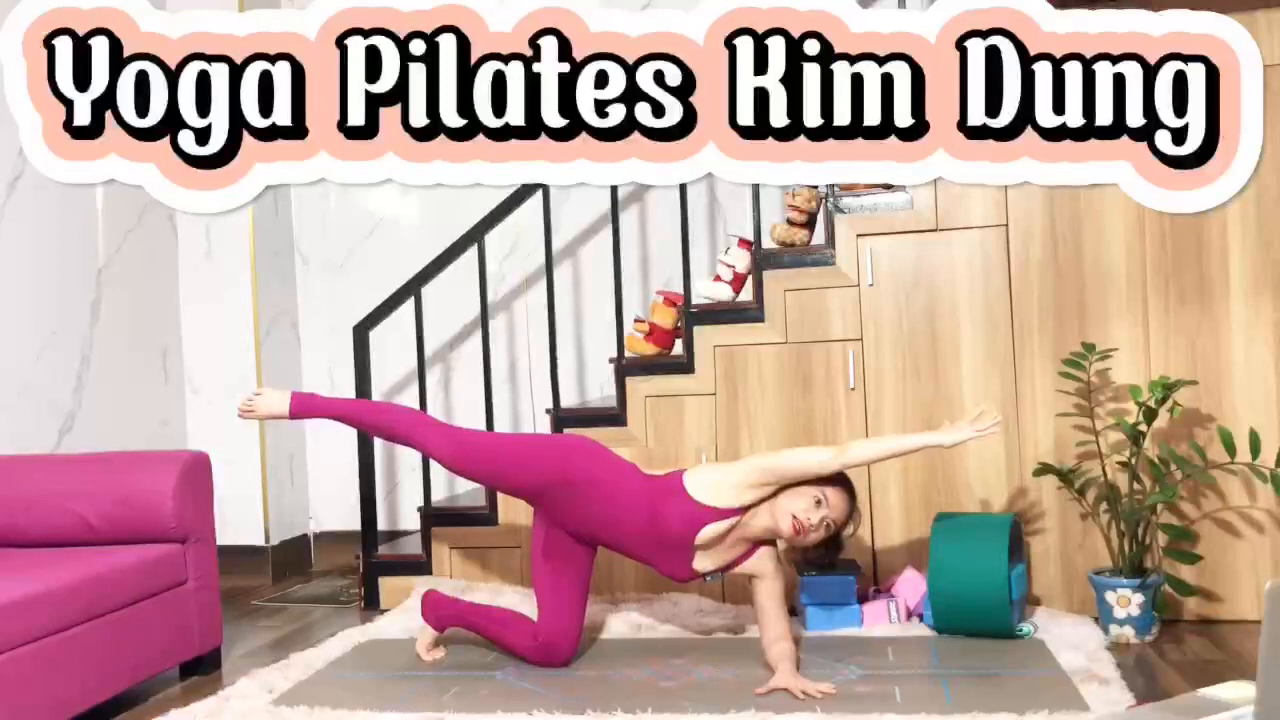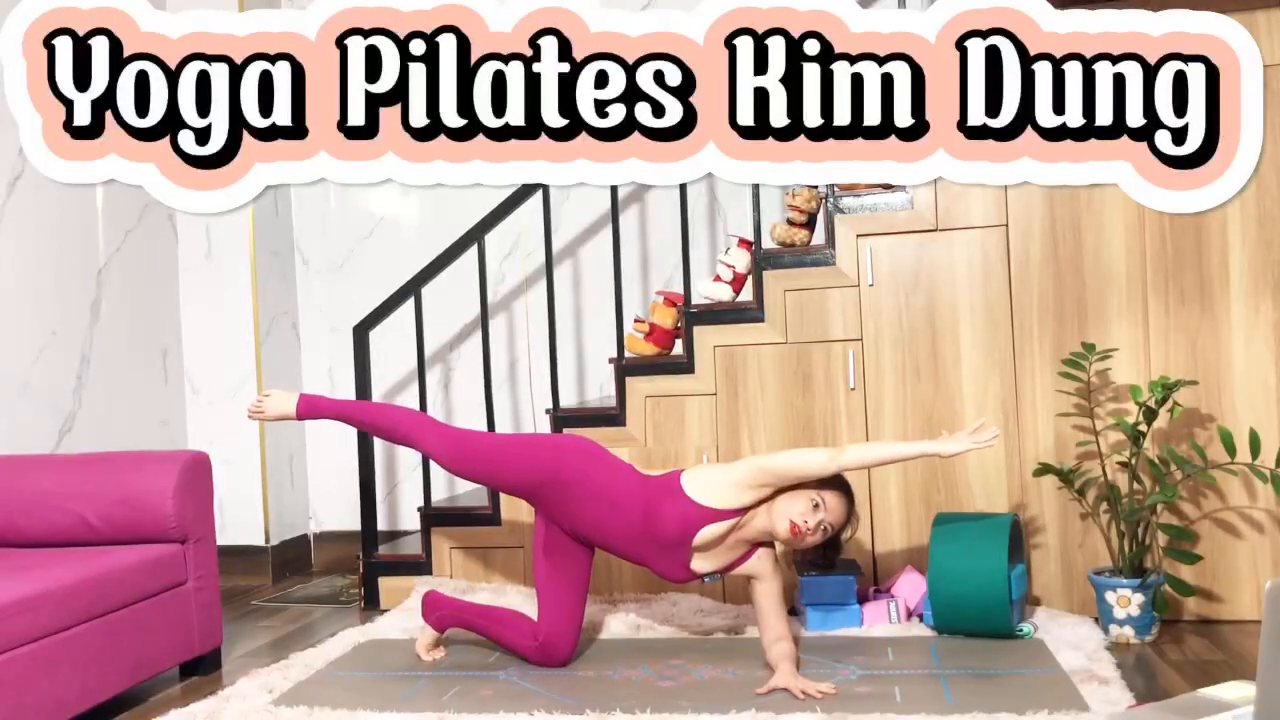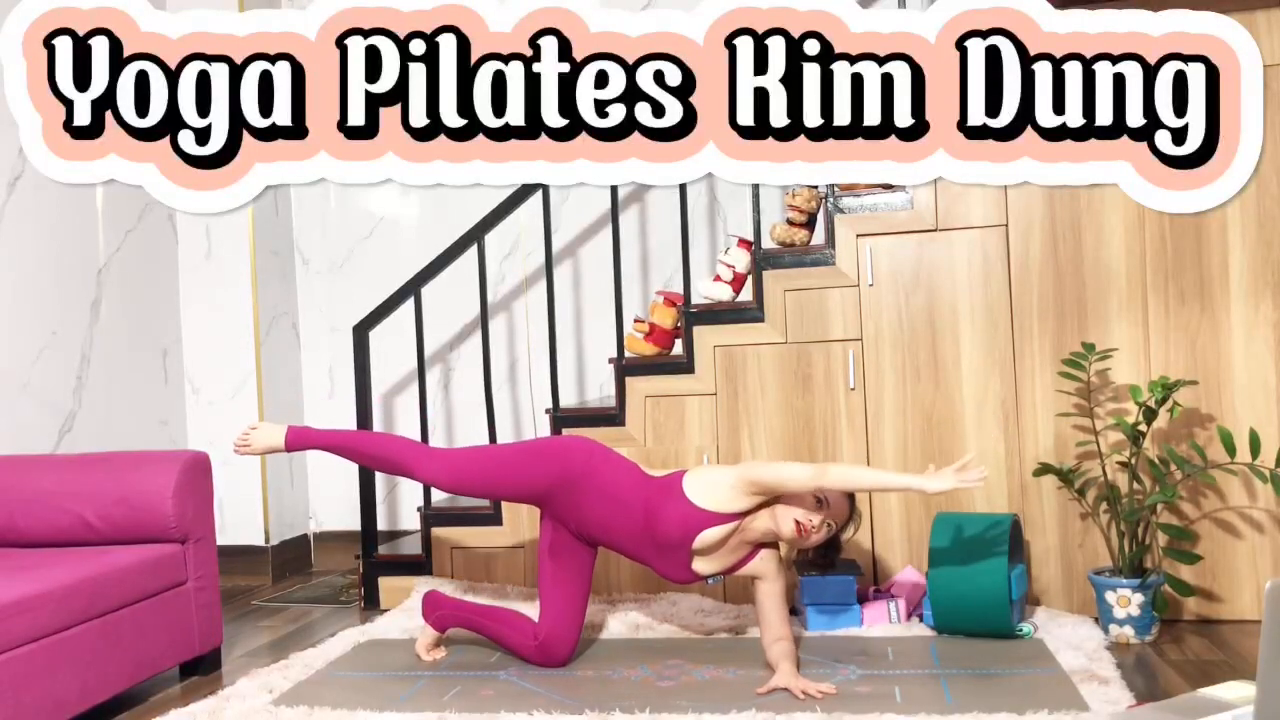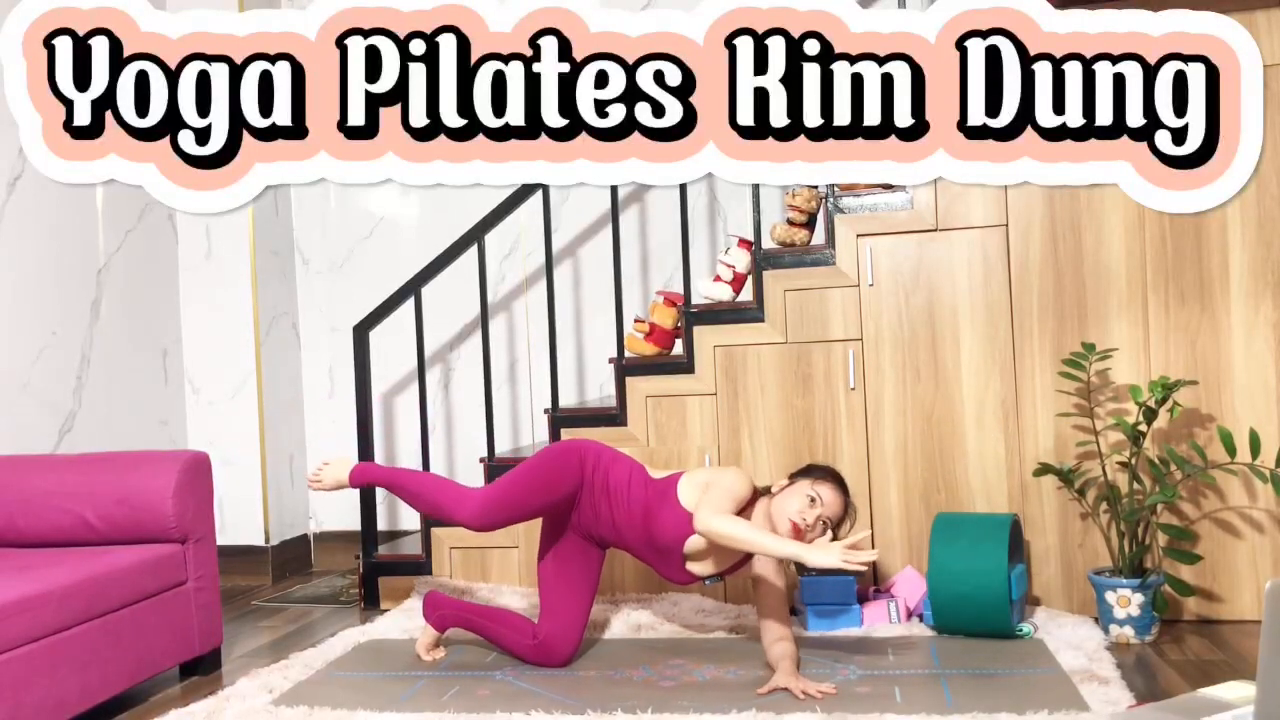
dt=1s
person 1, frame 1
left shoulder: (760, 563)
right shoulder: (750, 479)
left elbow: (775, 631)
right elbow: (840, 454)
left wrist: (786, 671)
right wrist: (935, 437)
left hip: (575, 531)
right hip: (569, 476)
left knee: (554, 649)
right knee: (441, 441)
left ankle: (443, 609)
right ankle: (304, 405)
person 1, frame 2
left shoulder: (759, 565)
right shoulder: (748, 484)
left elbow: (776, 633)
right elbow: (838, 456)
left wrist: (786, 670)
right wrist: (934, 445)
left hip: (573, 532)
right hip: (567, 477)
left knee: (552, 650)
right knee: (439, 441)
left ankle: (442, 609)
right ankle: (308, 406)
person 1, frame 3
left shoulder: (762, 563)
right shoulder: (746, 483)
left elbow: (776, 631)
right elbow: (821, 469)
left wrist: (786, 670)
right wrist: (917, 480)
left hip: (577, 530)
right hip: (572, 474)
left knee: (551, 649)
right knee: (435, 467)
left ankle: (442, 610)
right ankle: (296, 437)
person 1, frame 4
left shoulder: (765, 562)
right shoulder: (738, 485)
left elbow: (777, 632)
right elbow: (708, 520)
left wrist: (787, 670)
right wrist: (802, 554)
left hip: (587, 533)
right hip: (582, 474)
left knee: (553, 650)
right knee: (478, 511)
left ankle: (442, 611)
right ankle: (362, 473)
